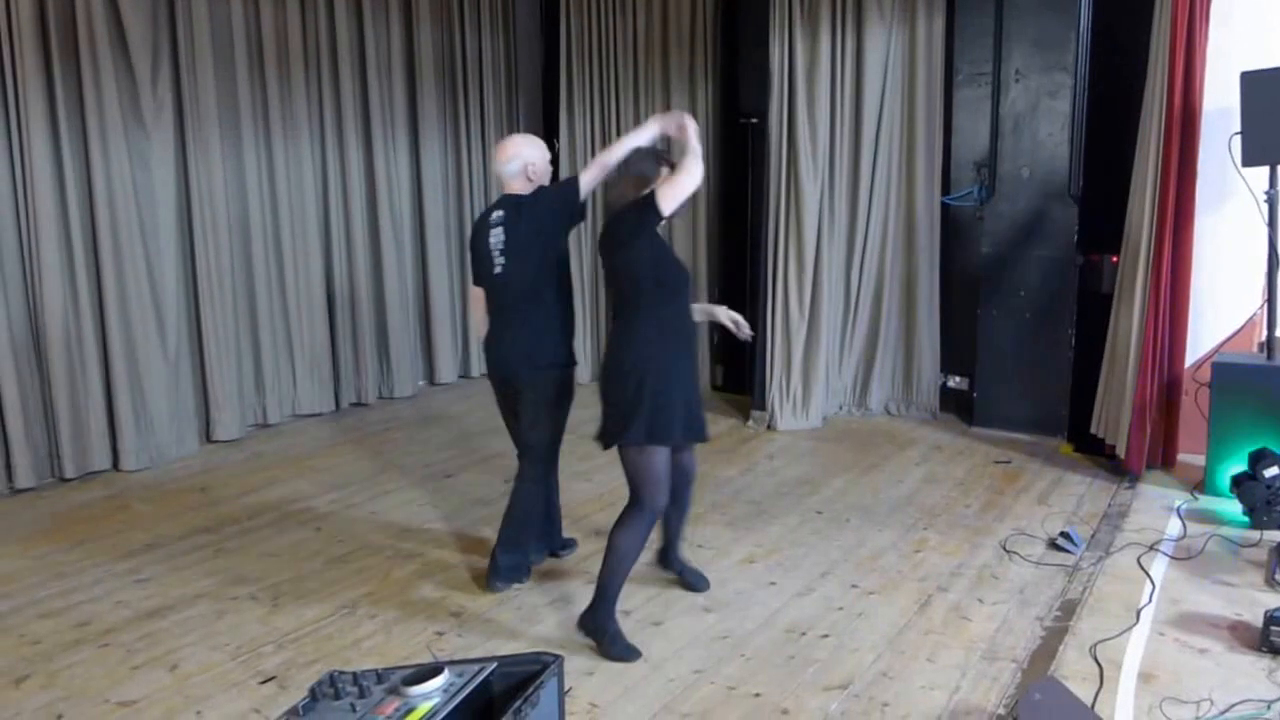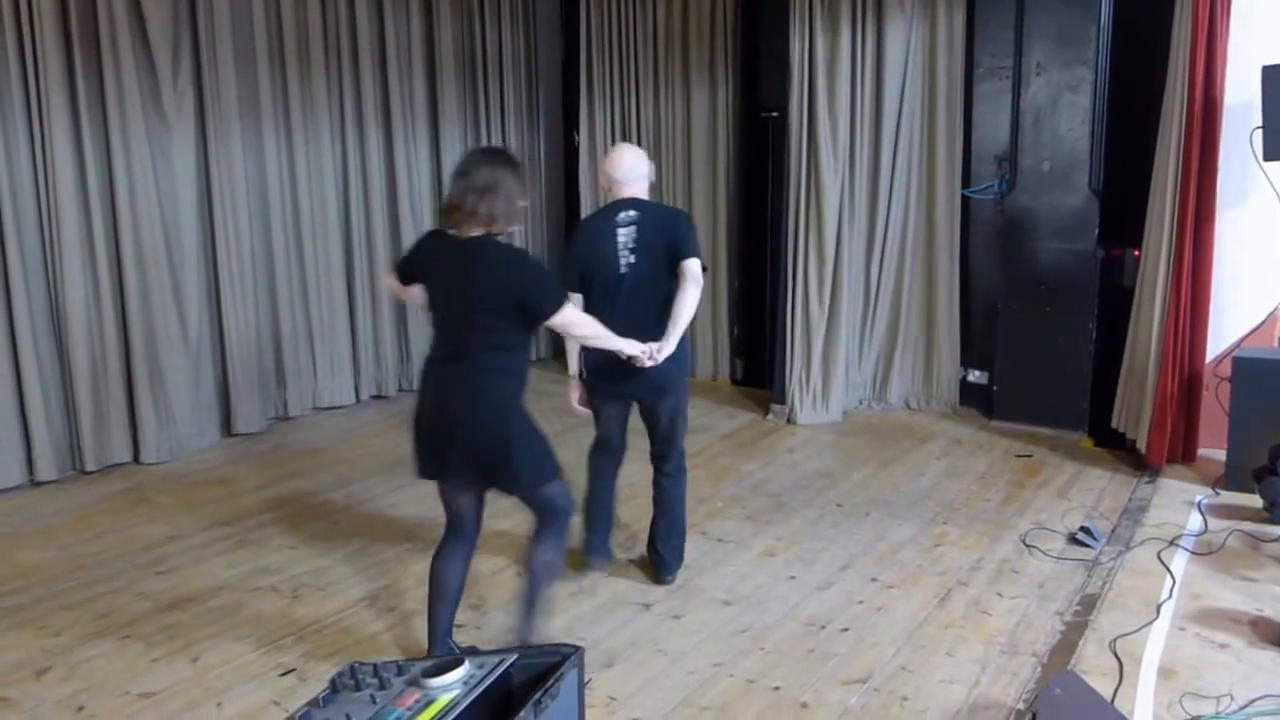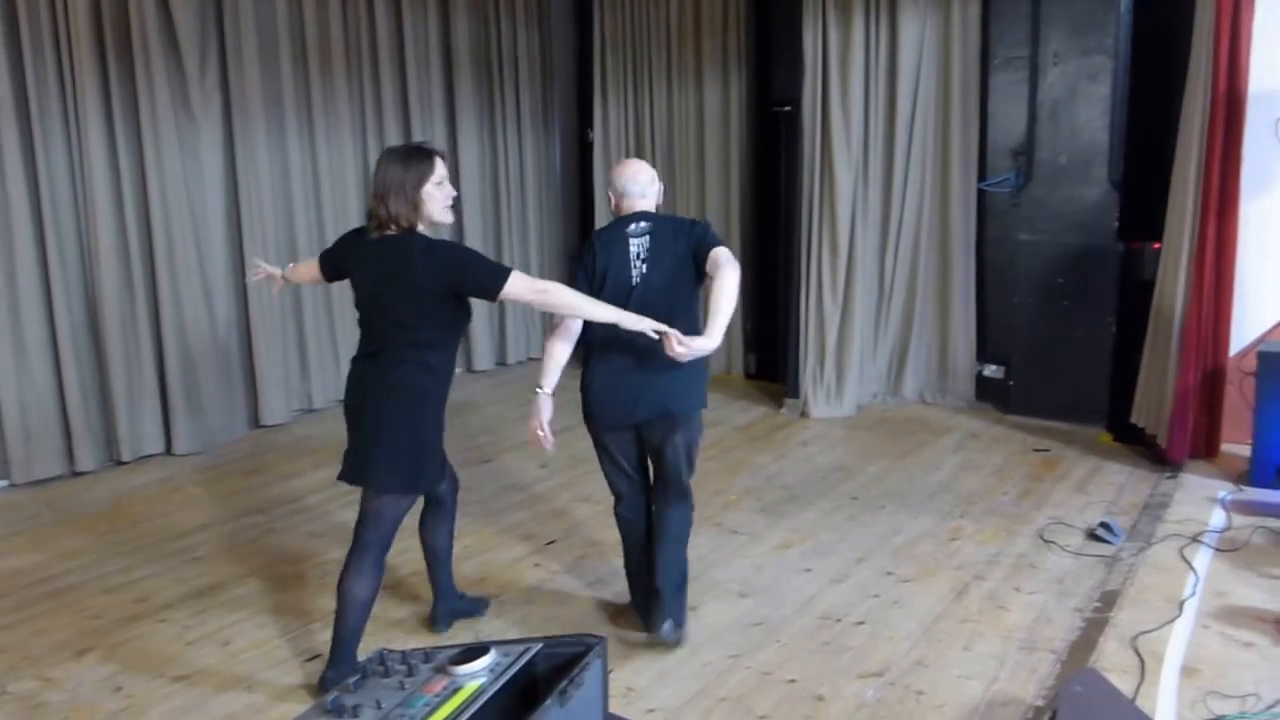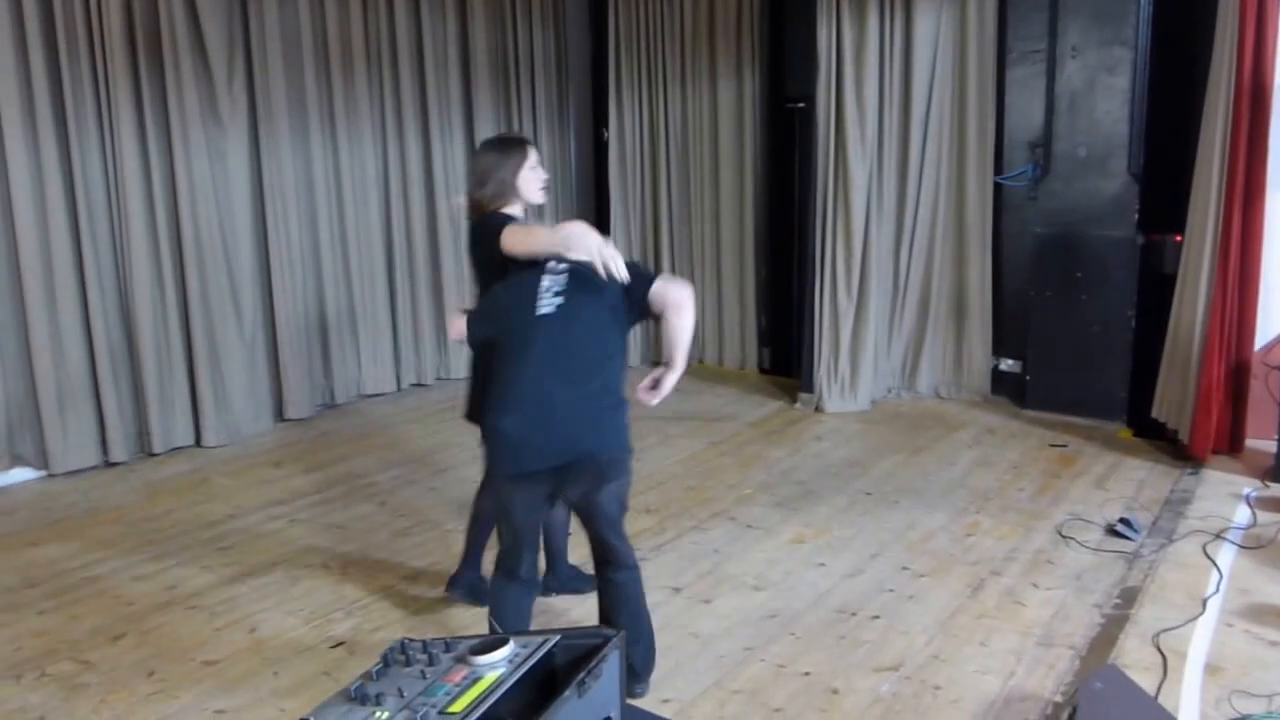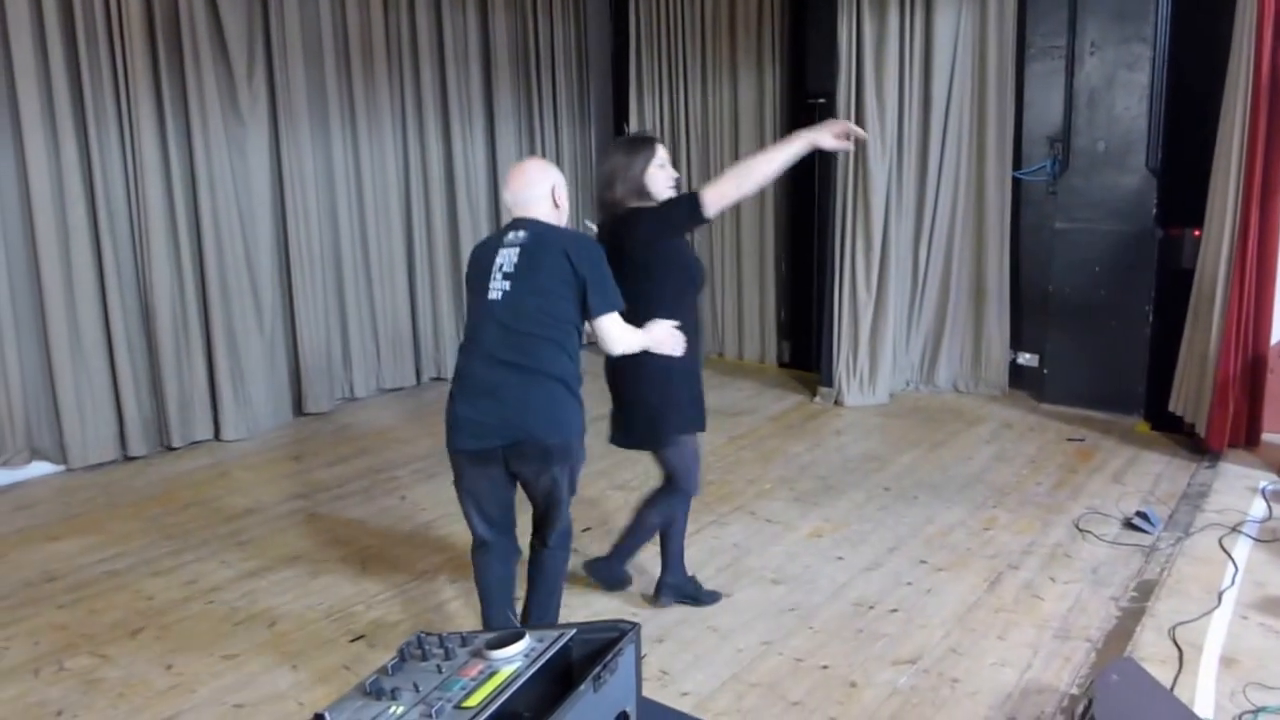
dt=0.7s
person 1, frame 1
left shoulder: (639, 238)
right shoulder: (628, 226)
right elbow: (690, 178)
left wrist: (711, 311)
right wrist: (689, 137)
left hip: (665, 375)
right hip: (640, 378)
left knee: (682, 473)
right knee: (649, 496)
left ankle: (671, 554)
right ankle: (598, 613)
person 1, frame 2
left shoulder: (434, 247)
right shoulder: (510, 265)
left elbow: (397, 285)
right elbow: (575, 326)
right wrist: (626, 345)
left hip: (441, 404)
right hip: (489, 409)
left knee: (461, 527)
right knee: (555, 510)
left ankle: (438, 646)
right ankle: (528, 633)
person 1, frame 3
left shoulder: (361, 245)
right shoulder: (442, 259)
left elbow: (310, 270)
right elbow: (538, 293)
left wrist: (278, 273)
right wrist: (623, 316)
left hip: (373, 396)
right hip: (403, 406)
left knee: (443, 487)
right knee: (374, 537)
left ankle: (446, 600)
right ankle: (339, 666)
person 1, frame 4
left shoulder: (489, 224)
right shoulder: (503, 228)
right elbow: (522, 240)
right wrist: (576, 240)
left ankle: (468, 574)
right ankle: (556, 570)
person 1, frame 5
left shoulder: (621, 229)
right shoulder: (653, 224)
right elbow: (734, 185)
right wrist: (807, 138)
left hip: (650, 368)
right hip: (654, 373)
left knee: (681, 474)
right knee: (682, 479)
left ankle: (673, 581)
right ankle: (611, 561)
person 2, frame 1
left shoulder: (484, 224)
right shoulder: (550, 207)
left elbow: (479, 302)
right elbow: (606, 163)
right wrist: (657, 125)
left hip: (510, 362)
right hip: (543, 360)
left knee: (536, 452)
right knee: (536, 460)
left ankle: (547, 539)
right ankle: (508, 564)
person 2, frame 2
left shoulder: (586, 232)
right shoulder: (675, 222)
left elbow: (573, 310)
right elbow: (691, 280)
left wrist: (575, 374)
right wrist: (670, 343)
left hip: (605, 367)
right hip: (664, 368)
left knee: (605, 453)
right knee: (669, 462)
left ankle: (596, 546)
right ankle: (666, 560)
person 2, frame 3
left shoulder: (596, 246)
right shoulder: (692, 234)
left elbow: (569, 320)
right elbow: (725, 269)
left wrist: (544, 391)
right wrist: (712, 335)
left hip: (610, 398)
right hip: (674, 395)
left knee: (630, 502)
right knee: (673, 497)
left ankle: (649, 602)
right ankle: (665, 609)
person 2, frame 4
left shoulder: (513, 288)
right shoulder: (614, 280)
left elbow: (459, 329)
right elbow: (677, 295)
left wrist: (469, 318)
right wrist: (672, 369)
left hip: (520, 445)
right hip: (595, 444)
left knee: (515, 567)
right knee: (614, 555)
right ankle: (634, 670)
person 2, frame 5
left shoulder: (482, 254)
right shoulder: (578, 248)
right elbow: (614, 340)
right wrist: (651, 337)
left hip: (472, 421)
right hip: (546, 419)
left knee: (491, 539)
right knee: (551, 531)
